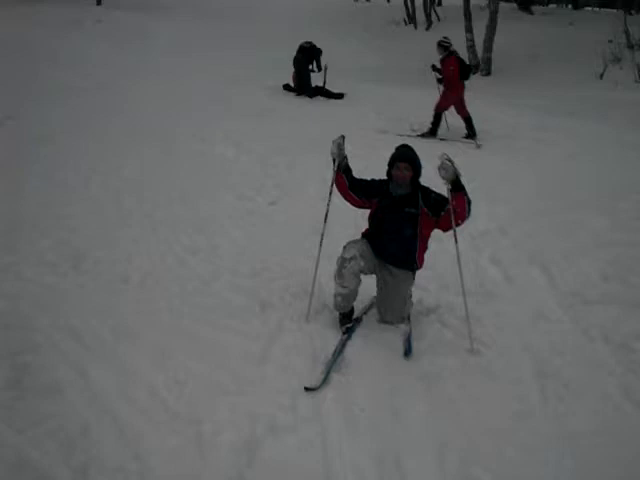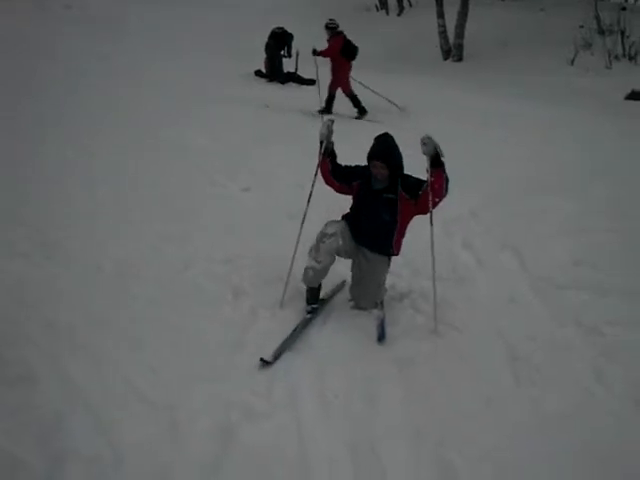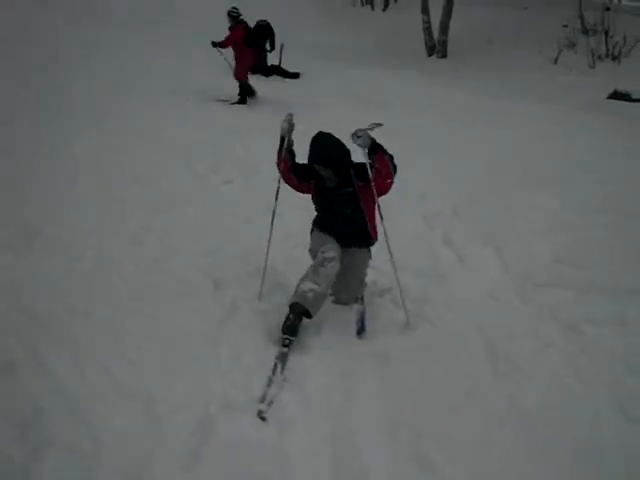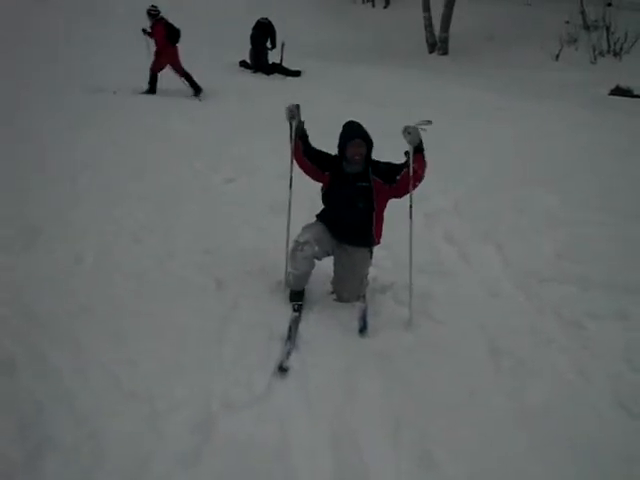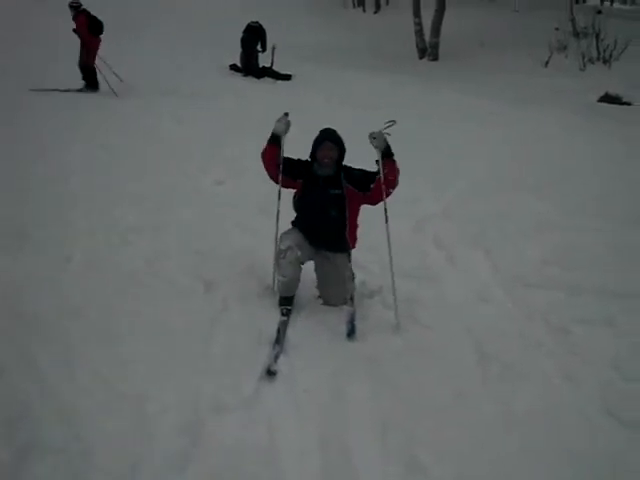
dt=1s
person 1, frame 1
left shoulder: (426, 200)
right shoulder: (379, 190)
left elbow: (458, 214)
right elbow: (351, 189)
left wrist: (453, 182)
right wrist: (341, 165)
left hip: (401, 266)
right hip: (372, 251)
left knee: (391, 318)
right knee: (351, 256)
left ankle: (397, 306)
right ankle: (345, 309)
person 1, frame 2
left shoulder: (406, 188)
right shoulder: (361, 177)
left elbow: (435, 194)
right elbow: (334, 176)
left wrist: (433, 160)
right wrist: (327, 147)
left hip: (377, 252)
right hip: (351, 235)
left knee: (365, 303)
right knee: (330, 235)
left ankle: (370, 290)
right ankle: (313, 285)
person 1, frame 3
left shoulder: (360, 176)
right shoulder: (315, 177)
left elbow: (386, 176)
right elbow: (289, 173)
left wrist: (372, 147)
right wrist: (286, 141)
left hip: (356, 243)
right hip: (325, 234)
left knee: (346, 298)
right knee: (329, 259)
left ankle: (351, 290)
right ankle: (299, 309)
person 1, frame 4
left shoulder: (379, 174)
right shoulder: (331, 167)
left elbow: (411, 176)
right elbow: (304, 154)
left wrist: (416, 148)
right wrist: (297, 127)
left hip: (358, 244)
right hip: (327, 230)
left knee: (347, 296)
right knee: (304, 245)
left ankle: (354, 283)
right ankle: (296, 287)
person 1, frame 5
left shoulder: (351, 179)
right shoulder: (303, 172)
left elbow: (387, 183)
right elbow: (273, 165)
left wrist: (384, 152)
right wrist: (277, 138)
left hip: (335, 247)
right hip: (304, 235)
left knee: (336, 300)
right knee: (288, 249)
left ankle: (344, 277)
right ankle: (287, 295)
